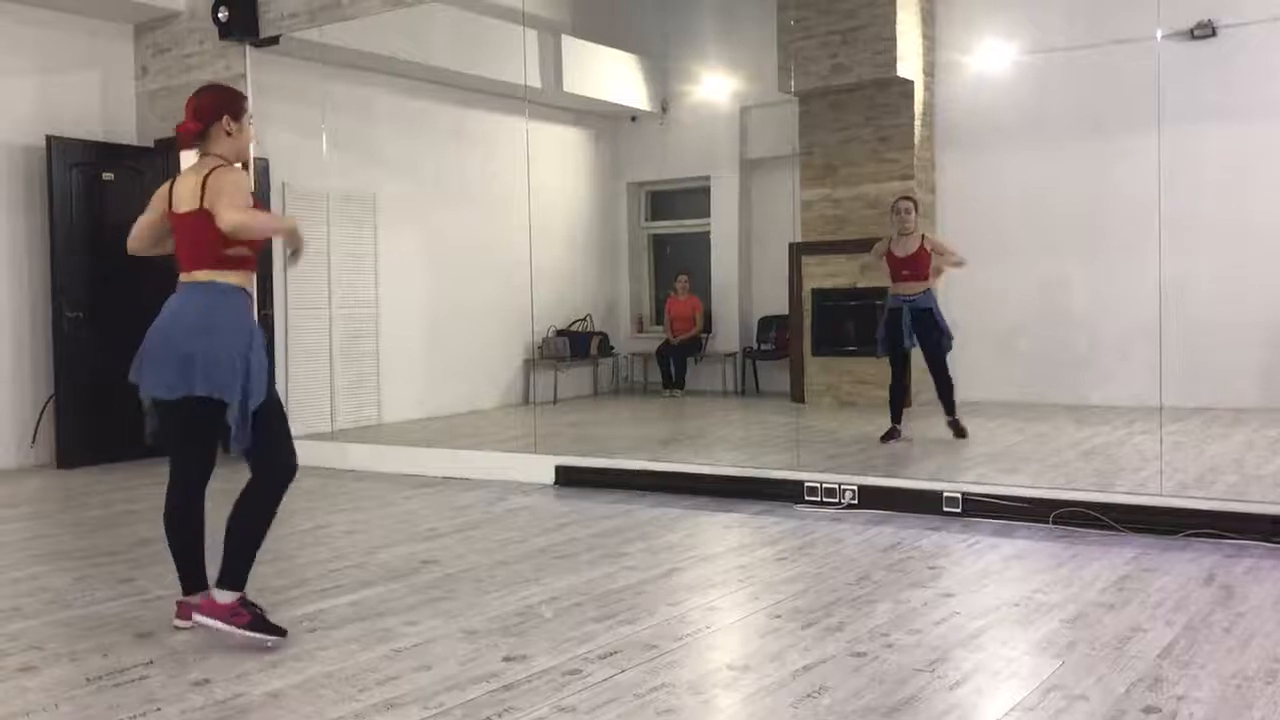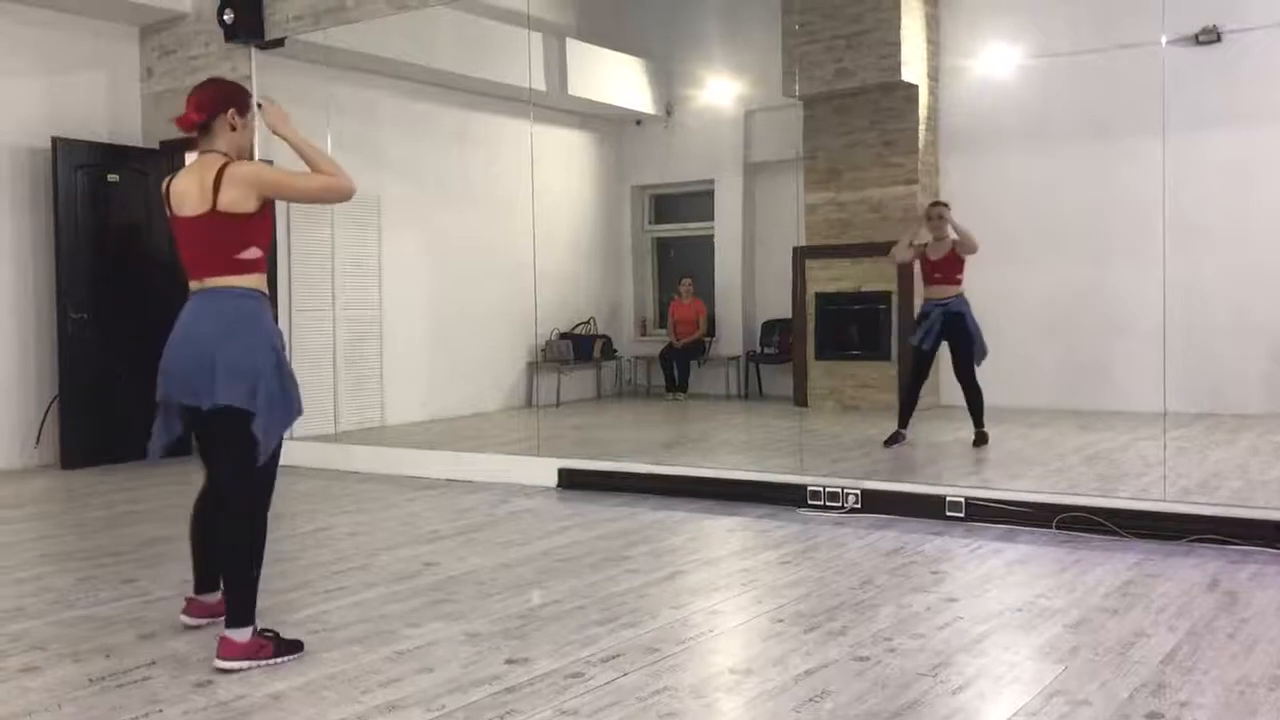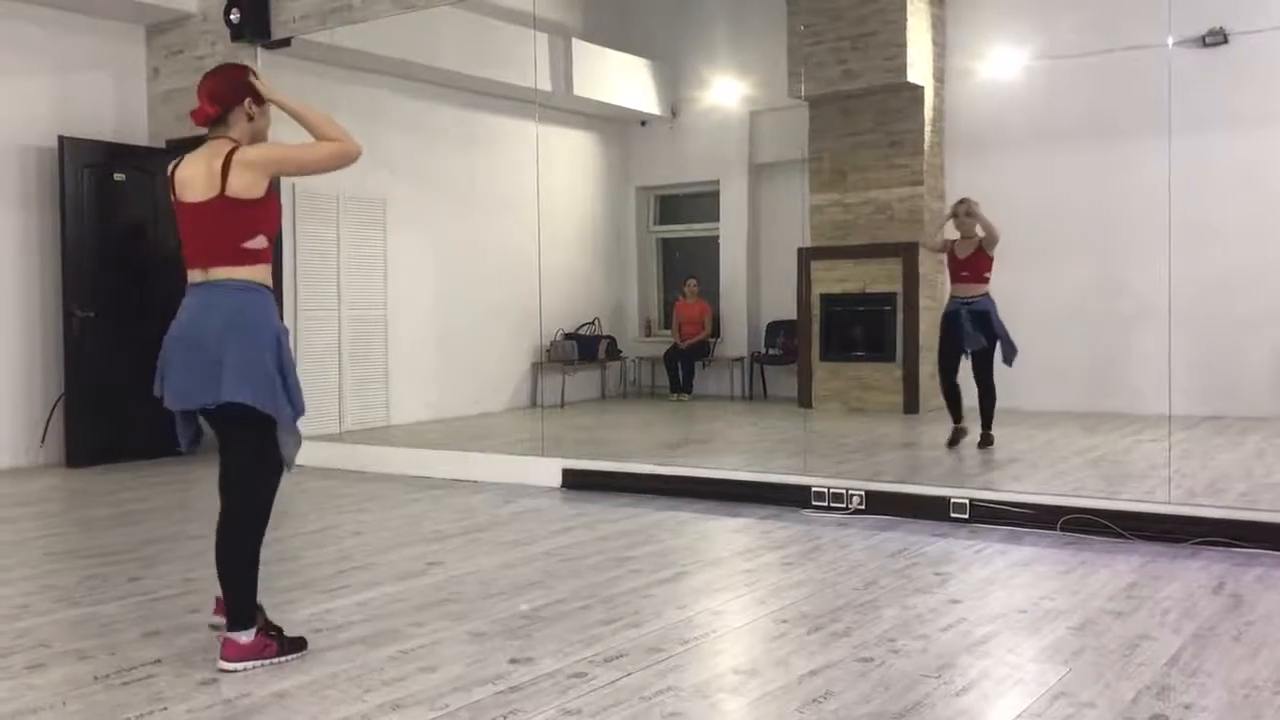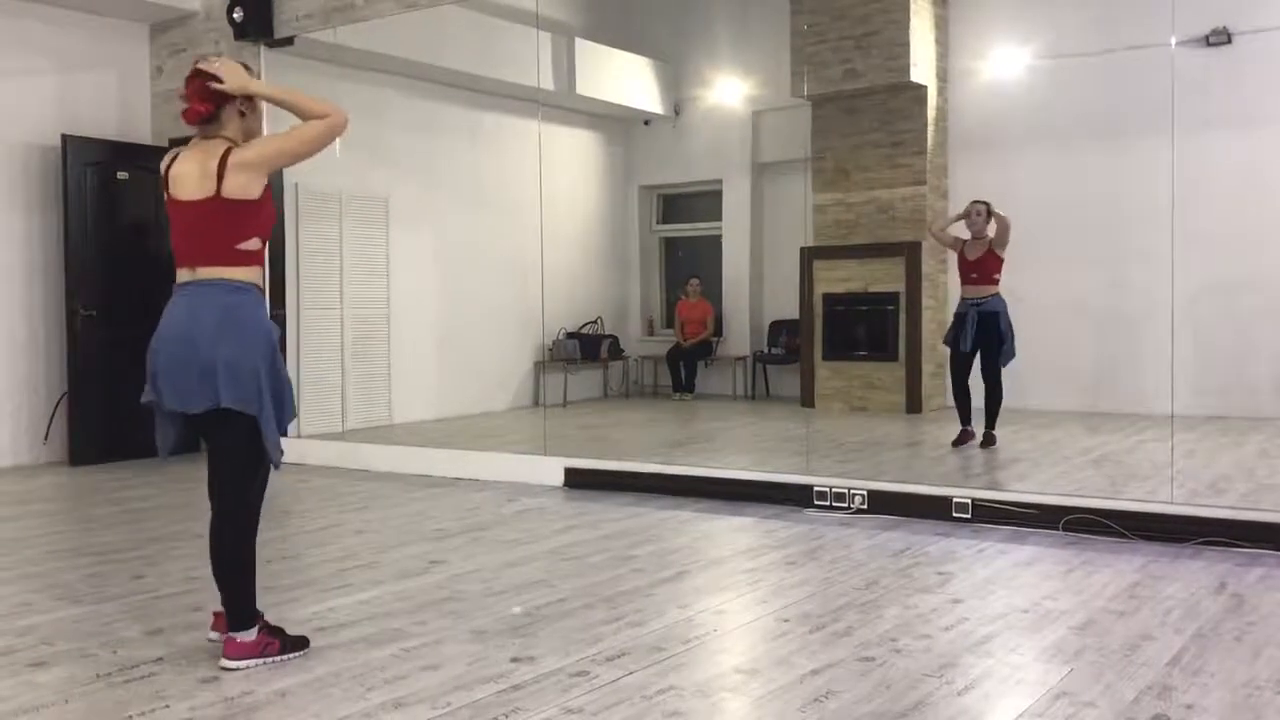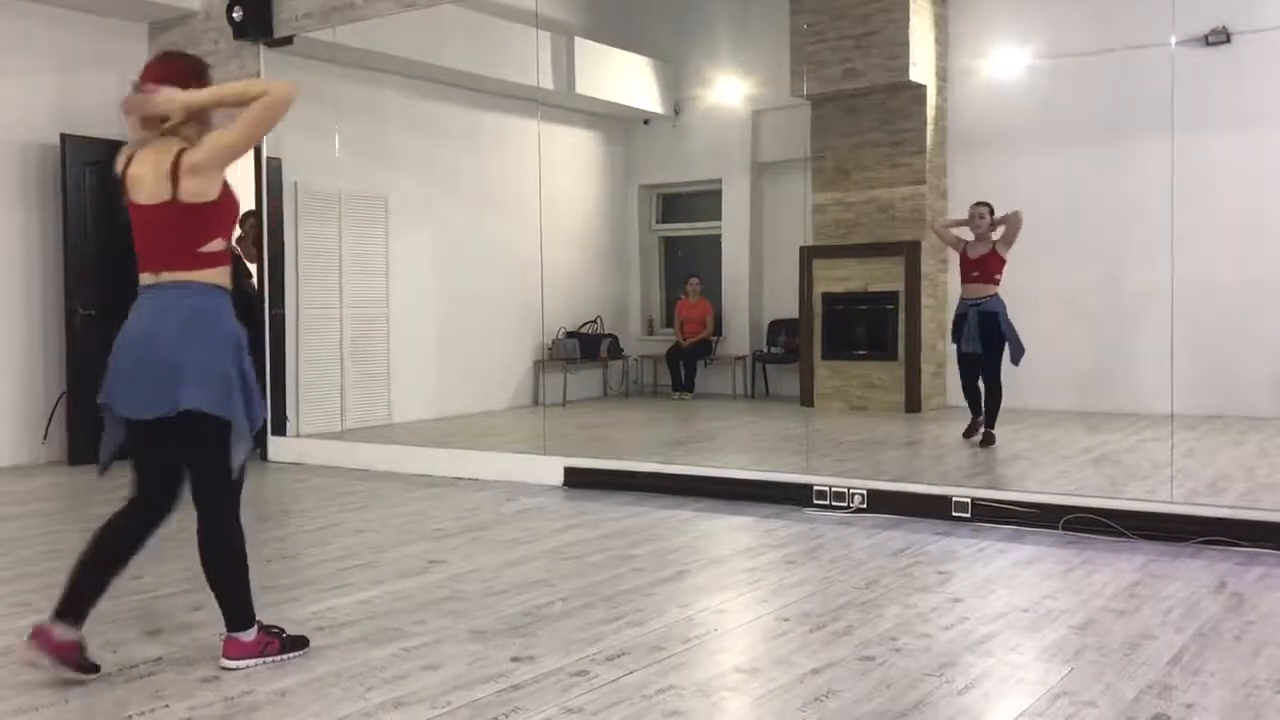
dt=0.3s
person 1, frame 1
left shoulder: (172, 186)
right shoulder: (226, 176)
left elbow: (138, 245)
right elbow: (236, 224)
right wrist: (284, 226)
left hip: (175, 323)
right hip: (222, 324)
left knee: (186, 471)
right knee: (275, 465)
left ankle: (194, 594)
right ankle: (226, 597)
person 1, frame 2
left shoulder: (174, 185)
right shoulder: (246, 175)
right elbow: (341, 187)
right wrist: (289, 136)
left hip: (193, 330)
right hip: (240, 329)
left knee: (221, 479)
right knee: (250, 487)
left ankle: (206, 595)
right ankle: (240, 635)
person 1, frame 3
left shoulder: (181, 170)
right shoulder: (253, 160)
right elbow: (347, 148)
right wrist: (282, 100)
left hip: (195, 323)
right hip: (243, 323)
left knee: (249, 473)
right knee: (249, 483)
left ankle: (235, 603)
right ankle: (241, 636)
person 1, frame 4
left shoulder: (174, 165)
right shoulder: (248, 160)
right elbow: (334, 118)
left wrist: (236, 99)
right wrist: (260, 87)
left hip: (182, 322)
right hip: (233, 324)
left knee: (235, 480)
right knee: (238, 487)
left ankle: (235, 610)
right ankle: (243, 635)
person 1, frame 5
left shoulder: (132, 161)
right shoulder: (200, 161)
left elbow: (147, 136)
right elbow: (279, 95)
left wrist: (169, 113)
right wrist: (194, 106)
left hip: (146, 329)
right hip: (200, 329)
left knee: (150, 499)
right knee: (217, 495)
left ankle: (60, 627)
right ankle: (243, 635)
person 2, frame 1
left shoulder: (927, 241)
right shoulder: (886, 244)
left elbow: (960, 260)
right elbow: (867, 262)
left wrist: (944, 262)
right wrist: (875, 261)
left hip: (924, 306)
right hip: (896, 309)
left knee: (938, 367)
right knee: (898, 371)
left ankle: (952, 418)
right ankle: (896, 426)
person 2, frame 2
left shoulder: (957, 246)
right shoulder: (921, 250)
left elbow: (974, 247)
right elbow: (897, 256)
left wrist: (953, 223)
right wrist: (915, 230)
left hip: (956, 312)
right hip: (929, 313)
left knee: (966, 375)
right knee: (916, 375)
left ankle: (980, 429)
right ankle: (901, 429)
person 2, frame 3
left shoulder: (986, 244)
right shoulder: (950, 245)
left elbow: (994, 234)
right elbow: (927, 243)
left wrist: (977, 213)
right wrist: (946, 220)
left hip: (982, 311)
right hip: (954, 312)
left knee: (983, 375)
right knee: (946, 373)
left ankle: (986, 430)
right ankle: (958, 425)
person 2, frame 4
left shoulder: (997, 245)
right shoulder: (960, 245)
left elbow: (1005, 223)
right elbow: (935, 231)
left wrist: (993, 213)
right wrist: (958, 216)
left hip: (992, 312)
right hip: (965, 312)
left knee: (991, 375)
right knee: (958, 374)
left ankle: (989, 430)
right ankle: (966, 428)
person 2, frame 5
left shoulder: (1000, 246)
right shoulder: (962, 246)
left elbow: (1017, 217)
right elbow: (937, 226)
left wrist: (997, 224)
right wrist: (964, 223)
left hip: (991, 312)
right hip: (965, 313)
left knee: (991, 374)
right knee: (967, 374)
left ankle: (989, 429)
right ankle: (977, 418)
